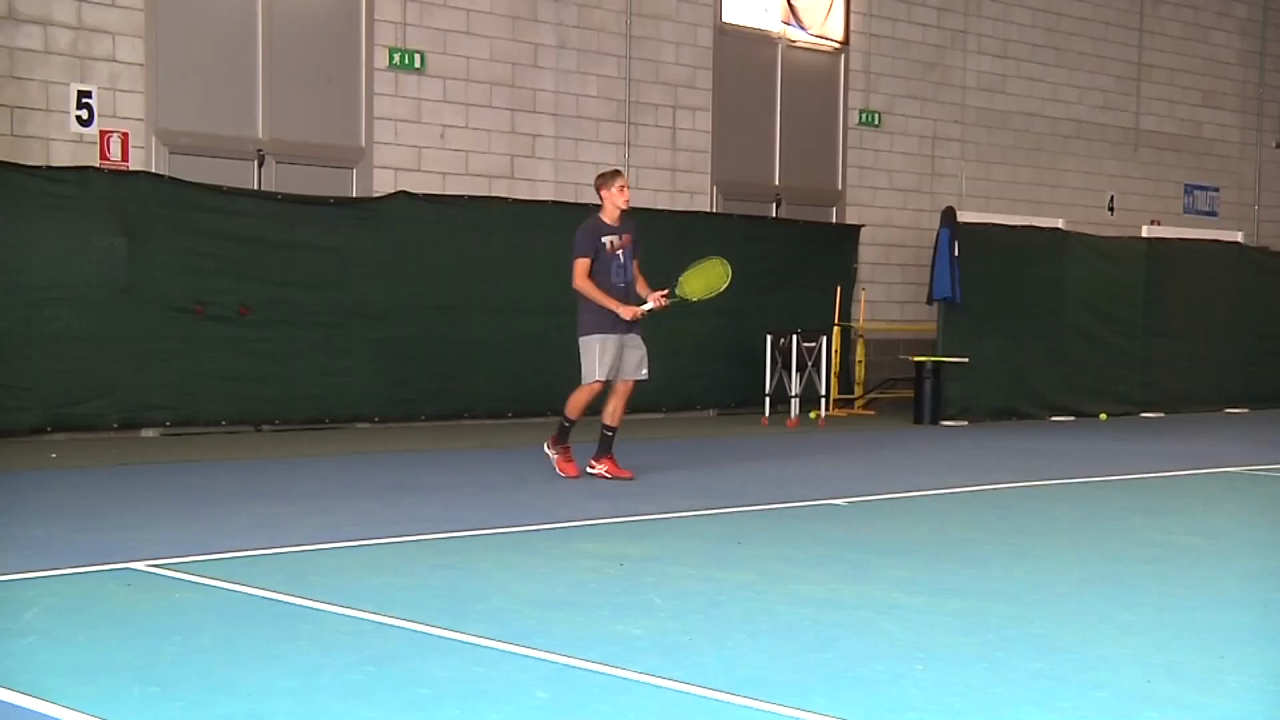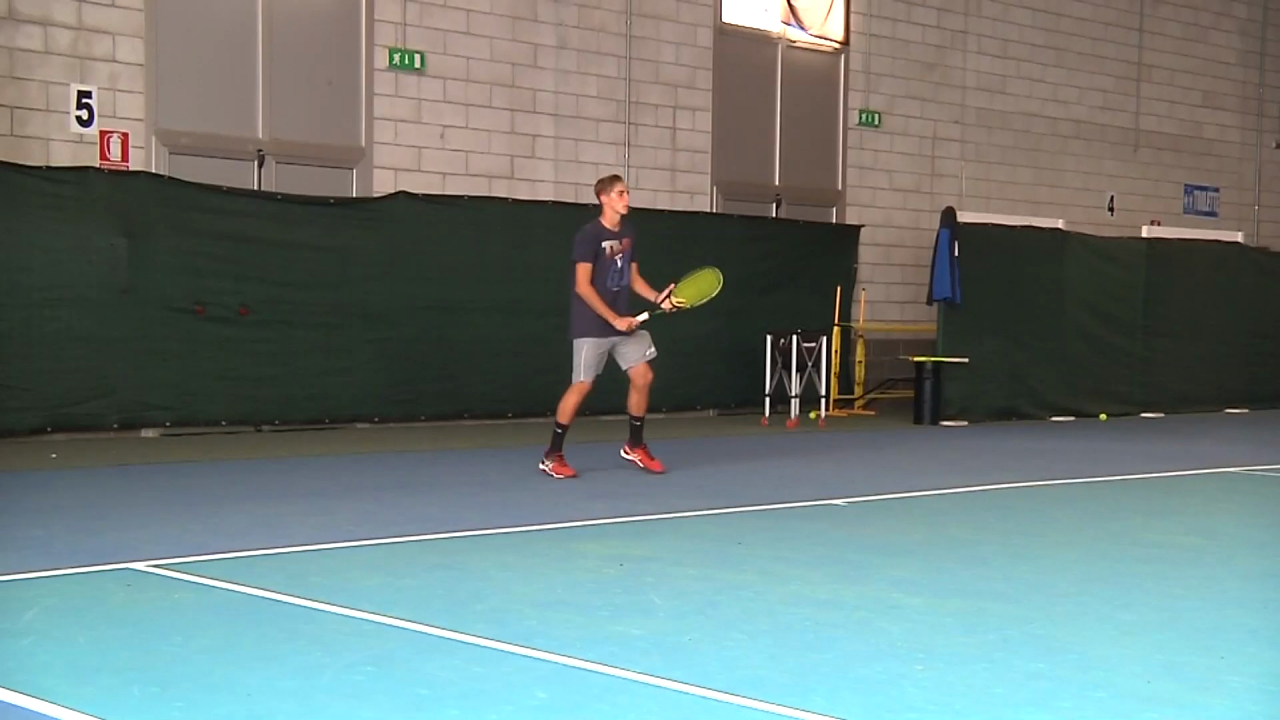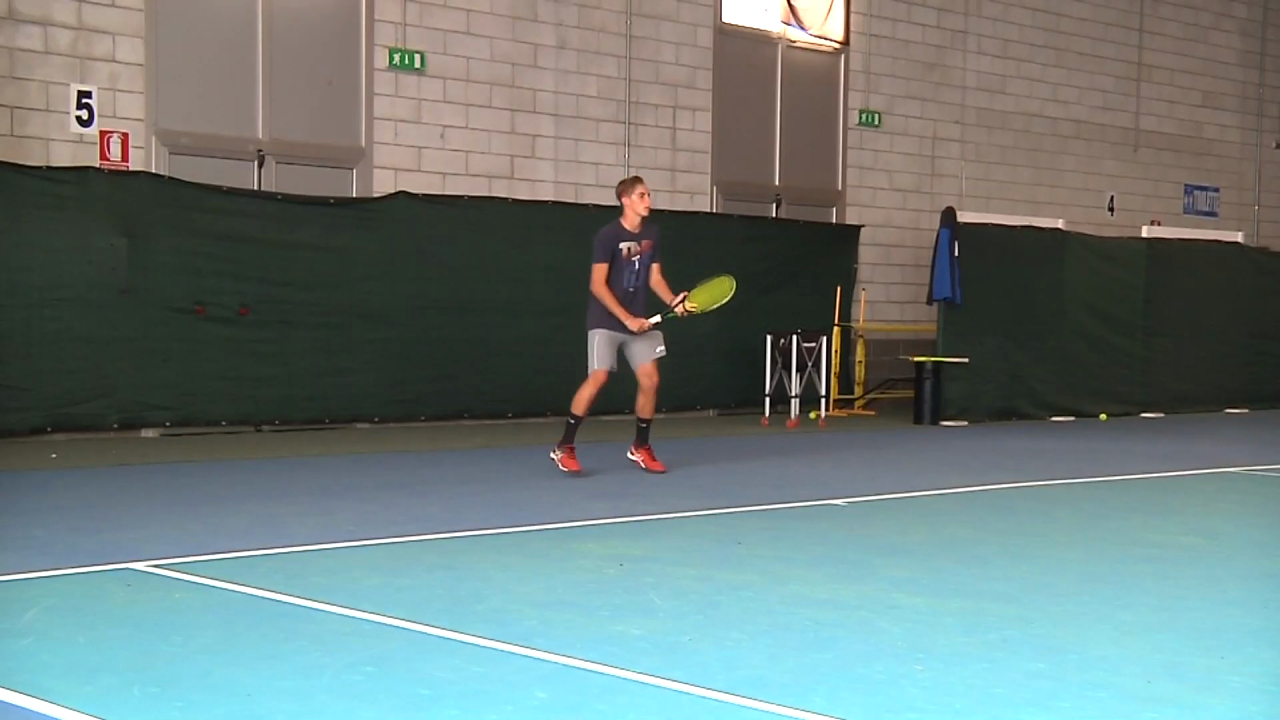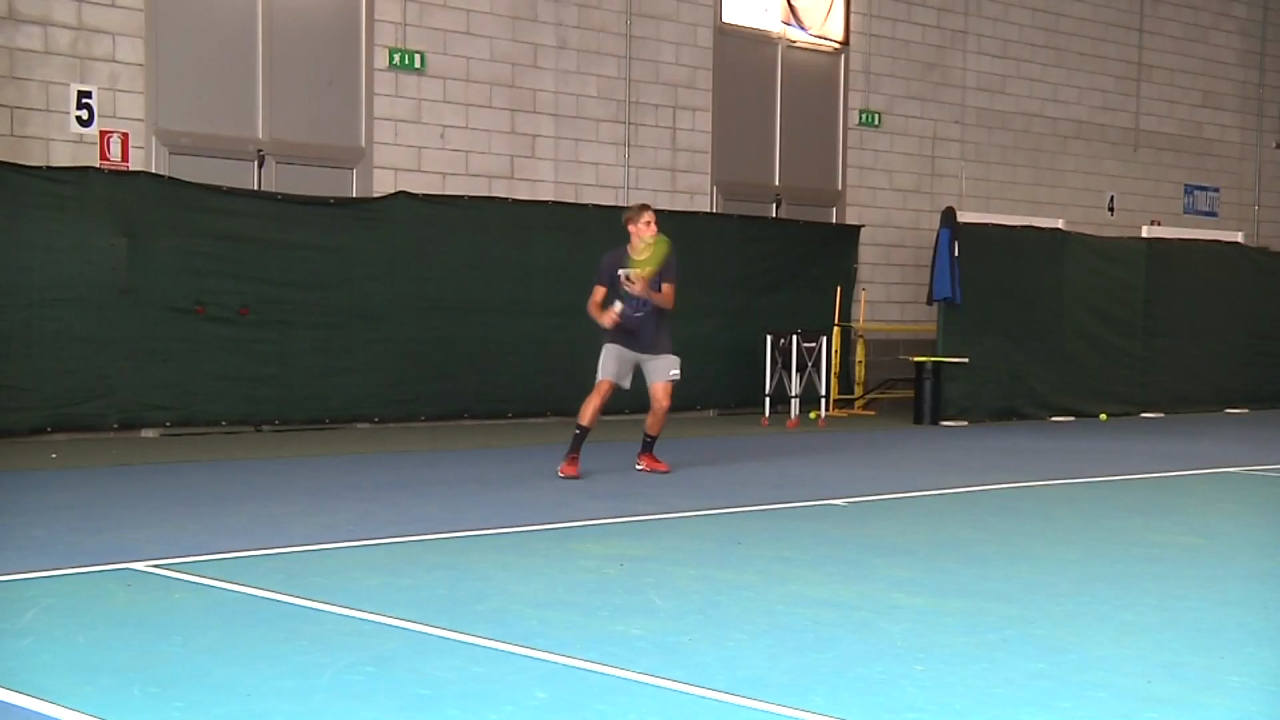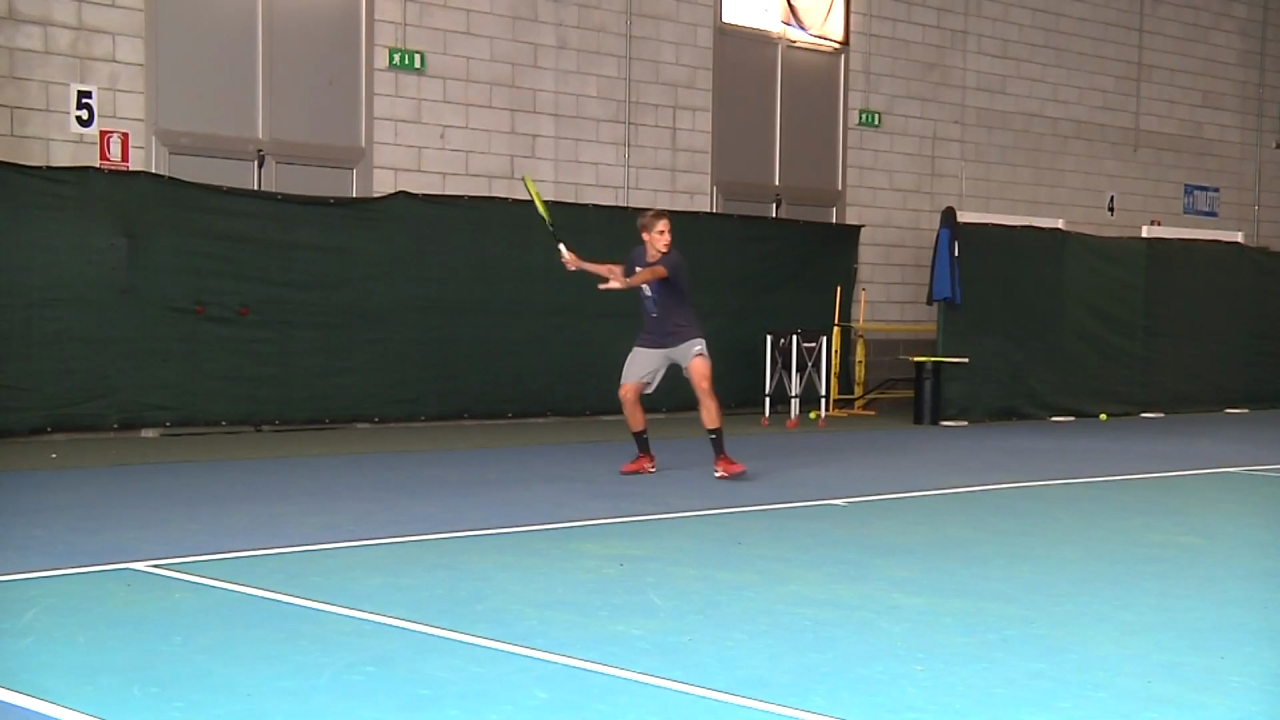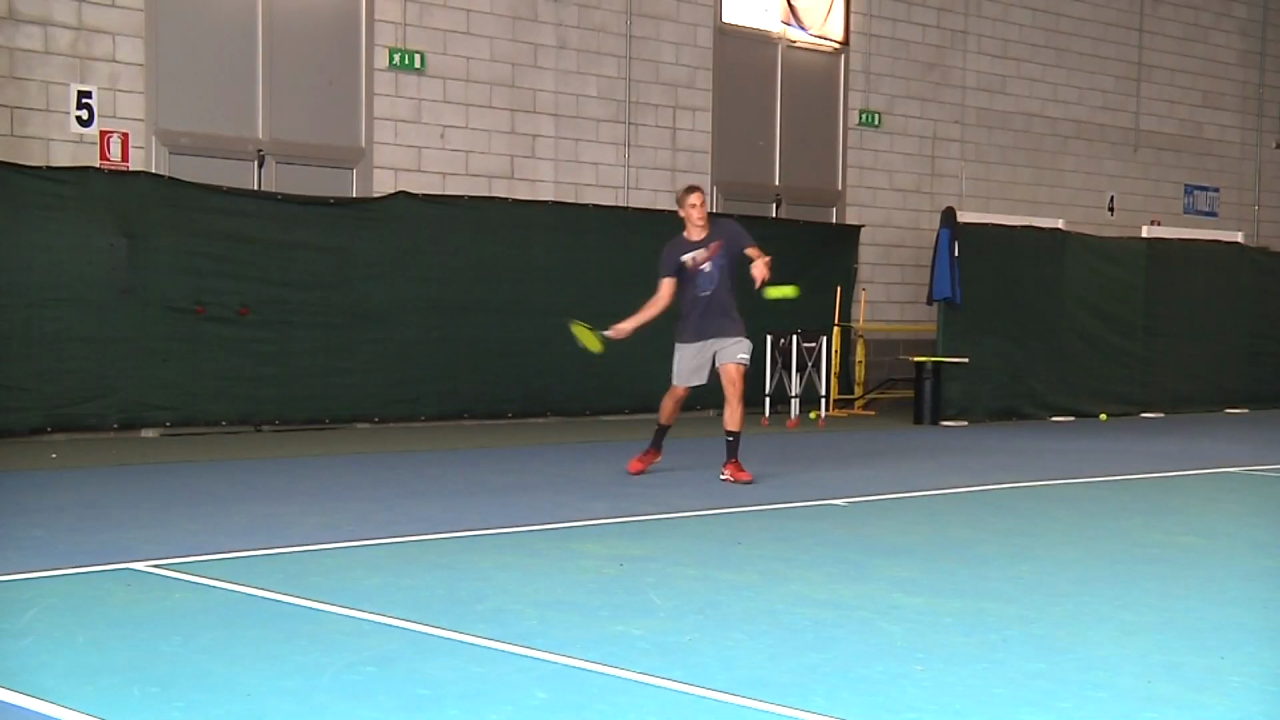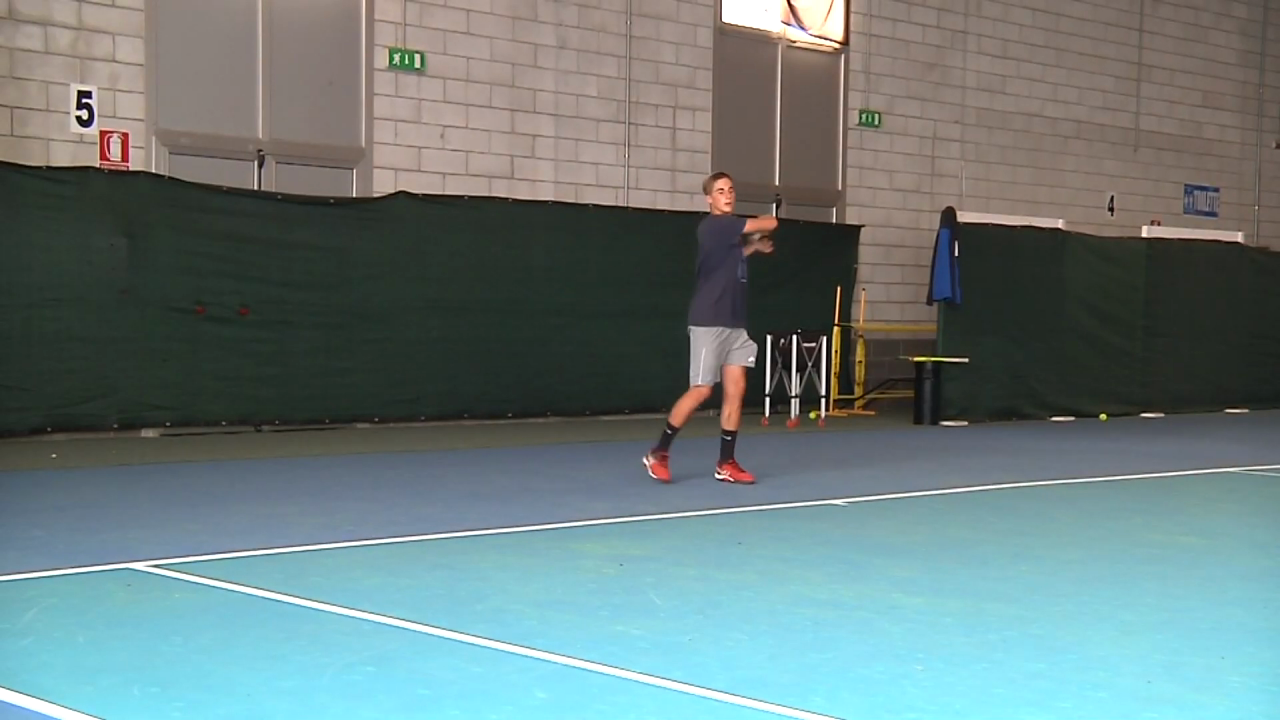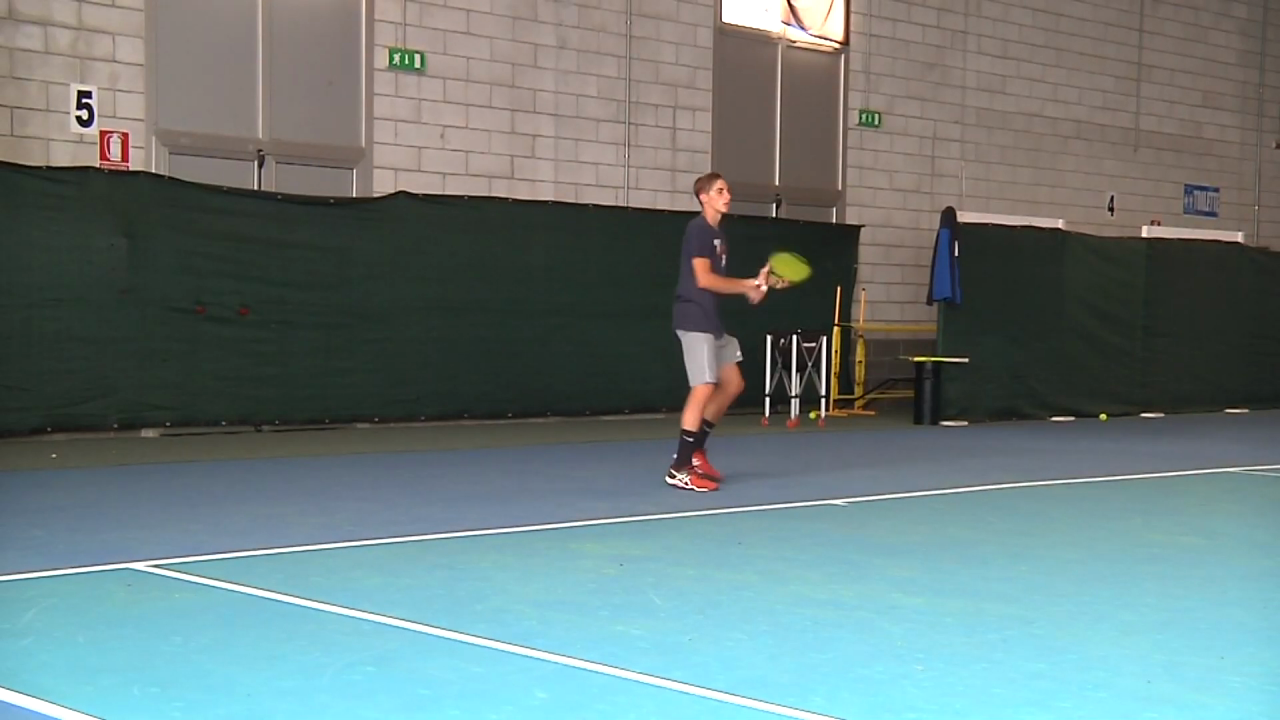
dt=0.4s
person 1, frame 1
left shoulder: (629, 228)
right shoulder: (589, 229)
right elbow: (579, 280)
left wrist: (649, 296)
right wrist: (618, 307)
left hip: (627, 325)
right hip: (599, 323)
left knee: (623, 386)
right knee: (594, 384)
left ankle: (602, 459)
right ankle: (558, 443)
person 1, frame 2
left shoulder: (628, 233)
right shoulder: (589, 234)
right elbow: (582, 285)
left wrist: (658, 297)
right wrist: (614, 318)
left hip: (622, 323)
right hip: (592, 324)
left knee: (643, 377)
right knee: (583, 384)
left ankle: (635, 446)
right ankle: (552, 455)
person 1, frame 3
left shoulder: (652, 233)
right shoulder: (608, 235)
left elbow: (655, 277)
right elbow: (597, 285)
left wrist: (673, 301)
right wrist: (627, 319)
left hip: (636, 321)
right hip: (606, 320)
left knee: (650, 380)
right knee: (598, 377)
left ankle: (640, 447)
right ankle: (565, 446)
person 1, frame 4
left shoulder: (666, 257)
right shoulder: (612, 261)
left elbow: (668, 302)
right elbow: (593, 302)
left wrist: (646, 292)
right wrist: (601, 316)
left hip: (657, 344)
right hip: (619, 340)
left knee: (662, 403)
right knee: (602, 388)
left ankle: (645, 454)
right ankle: (572, 455)
person 1, frame 5
left shoulder: (672, 259)
right shoulder: (636, 254)
left elbow: (650, 275)
right elbow: (621, 272)
left wrist: (624, 282)
right wrist: (581, 265)
left hip: (686, 336)
right hip: (651, 341)
left knee: (704, 387)
right knee: (627, 394)
left ankle: (721, 459)
right ankle: (645, 456)
person 1, frame 6
left shoulder: (726, 230)
right shoulder: (674, 248)
left elbow: (757, 254)
right elbow: (663, 298)
left wrist: (760, 263)
right wrist: (631, 323)
left hip: (729, 327)
right hip: (692, 332)
left knee: (734, 388)
right knee: (678, 392)
left ankle: (732, 463)
right ankle: (654, 449)
person 1, frame 7
left shoulder: (725, 227)
right shoulder: (718, 224)
right elbow: (769, 223)
left wrist: (753, 245)
right wrist: (757, 231)
left hip: (732, 322)
right hip: (708, 321)
left knee: (735, 389)
right knee: (701, 390)
left ankle: (725, 462)
right ankle: (658, 453)
person 1, frame 8
left shoulder: (718, 232)
right shoulder: (698, 229)
right elbow: (703, 278)
left wrist: (753, 283)
right wrist: (746, 289)
left hip: (712, 322)
right hip: (693, 320)
left knee: (732, 385)
right knee: (703, 388)
left ankle: (695, 450)
right ankle: (680, 469)
